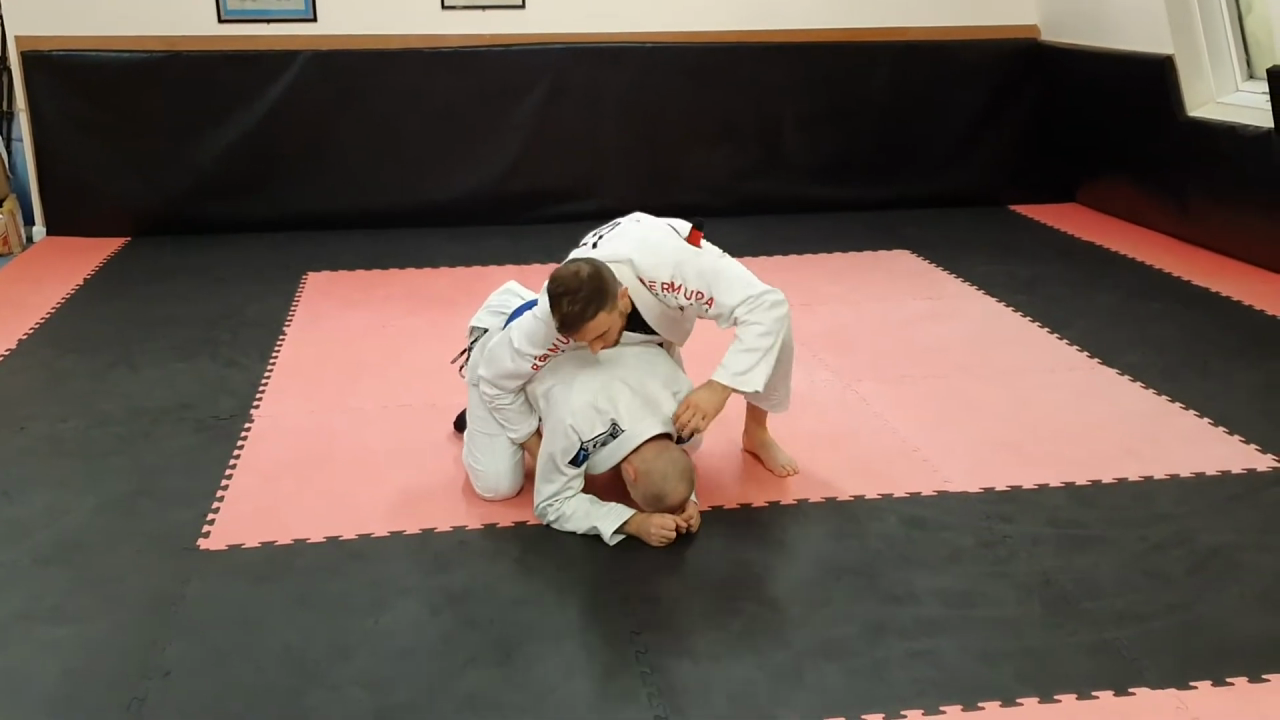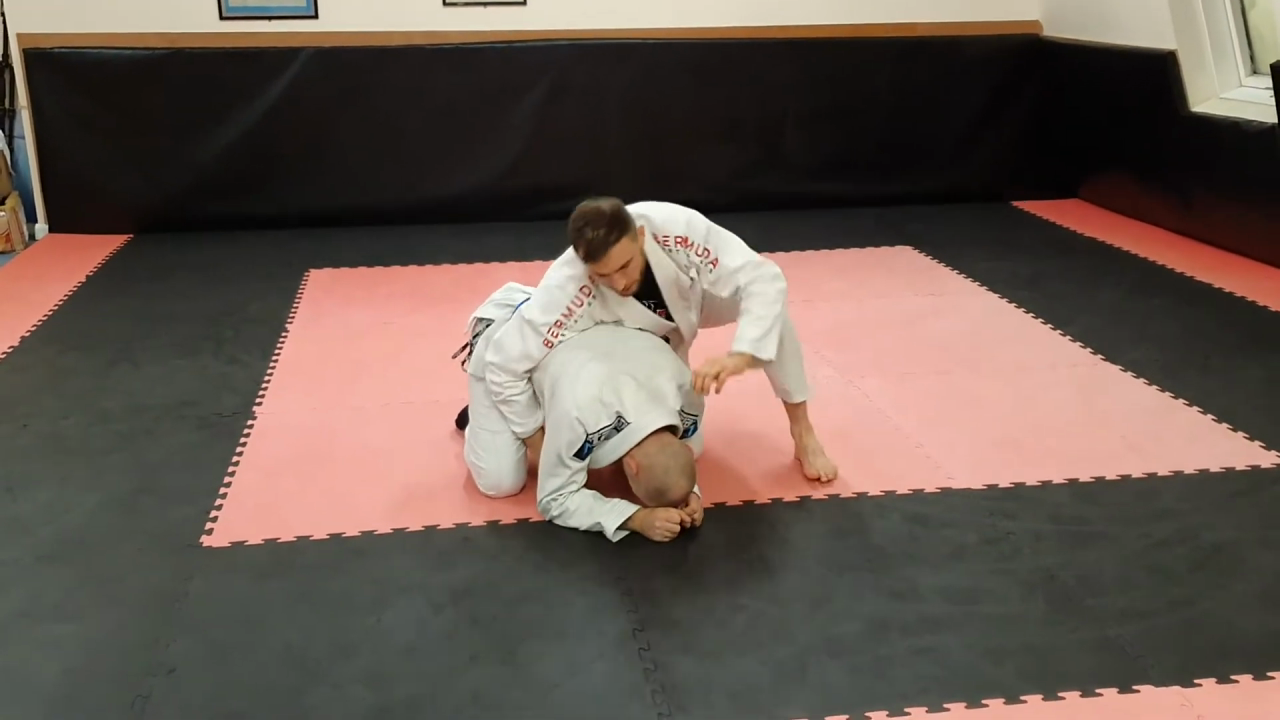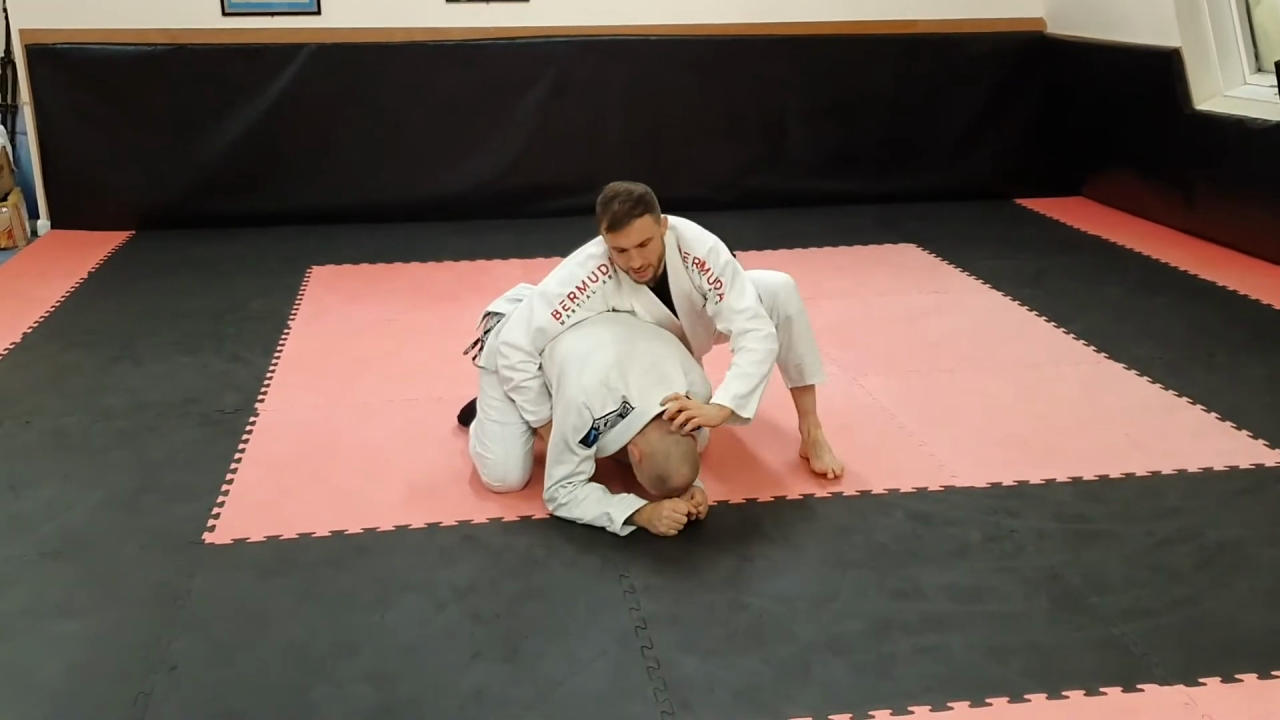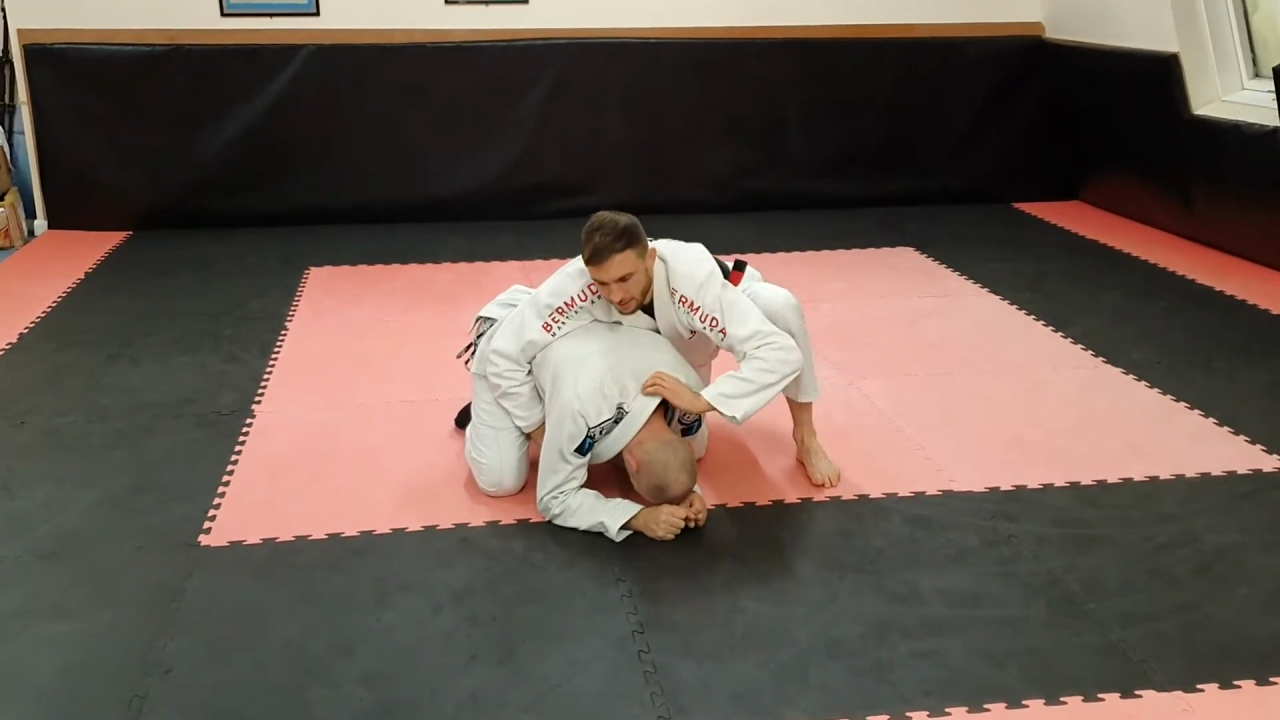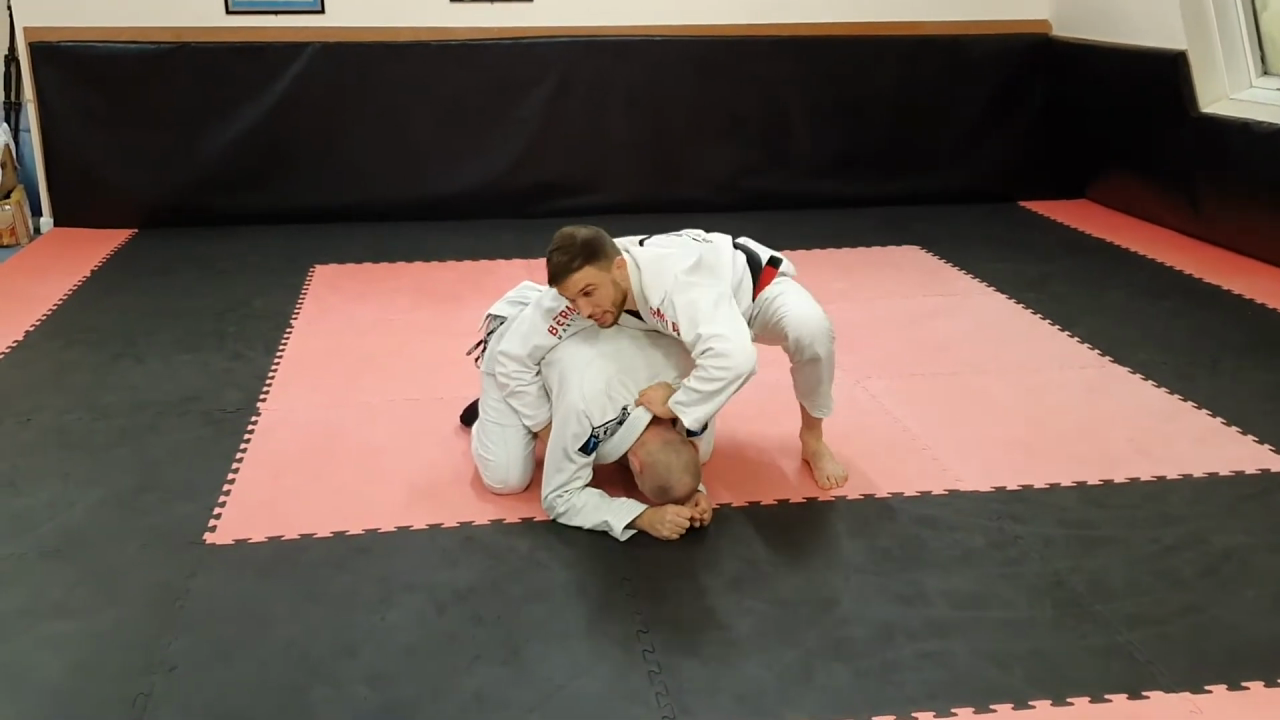
dt=0.4s
person 1, frame 1
left shoulder: (666, 263)
right shoulder: (550, 323)
left elbow: (767, 303)
right elbow: (495, 382)
left wrist: (720, 387)
right wrist: (540, 455)
right hip: (641, 326)
left knee: (768, 319)
left ankle: (756, 432)
person 1, frame 2
left shoulder: (674, 226)
right shoulder: (564, 289)
left elbow: (762, 276)
right elbow: (503, 369)
left wrist: (742, 354)
right wrist: (541, 445)
left hip: (687, 298)
left knee: (768, 301)
left ankle: (802, 433)
person 1, frame 3
left shoulder: (698, 247)
right shoulder: (585, 272)
left elbow: (757, 334)
right elbow: (515, 350)
left wrist: (719, 408)
right wrist: (552, 432)
left hip: (697, 322)
left knee: (778, 288)
left ankle: (810, 431)
person 1, frame 4
left shoulder: (694, 276)
right shoulder: (575, 284)
left elbow: (783, 354)
right elbow: (503, 357)
left wrist: (700, 399)
left hip: (717, 301)
left knee: (779, 306)
left ankle: (805, 437)
person 1, frame 5
left shoulder: (671, 281)
right shoulder: (582, 285)
left elbow: (734, 360)
right elbow: (514, 359)
left wrist: (673, 405)
left hip: (753, 282)
right hip: (687, 319)
left knee: (810, 329)
left ankle: (812, 437)
person 2, frame 1
left shoulder: (683, 399)
right shoulder: (574, 421)
left elbow: (671, 463)
right elbow: (552, 504)
left wrist: (685, 500)
right wrist: (634, 523)
right knee: (496, 486)
right ankle: (478, 416)
person 2, frame 2
left shoulder: (688, 394)
right shoulder: (578, 409)
left elbow: (678, 457)
right elbow: (555, 499)
left wrist: (687, 493)
right wrist: (638, 518)
right knee: (498, 483)
right ankle: (481, 413)
person 2, frame 3
left shoulder: (695, 387)
right shoulder: (586, 397)
left elbow: (686, 450)
right elbow: (561, 492)
left wrist: (690, 488)
right wrist: (643, 514)
right knee: (504, 478)
right ankle: (486, 411)
person 2, frame 4
left shoulder: (687, 387)
right shoulder: (579, 405)
left elbow: (679, 457)
right elbow: (555, 499)
left wrist: (686, 493)
right wrist: (639, 517)
right knee: (500, 482)
right ankle: (482, 413)
person 2, frame 5
right shoulder: (585, 405)
left elbow: (686, 458)
right elbow: (560, 497)
left wrist: (693, 491)
right wrist: (644, 517)
right knee: (505, 480)
right ankle: (488, 410)
